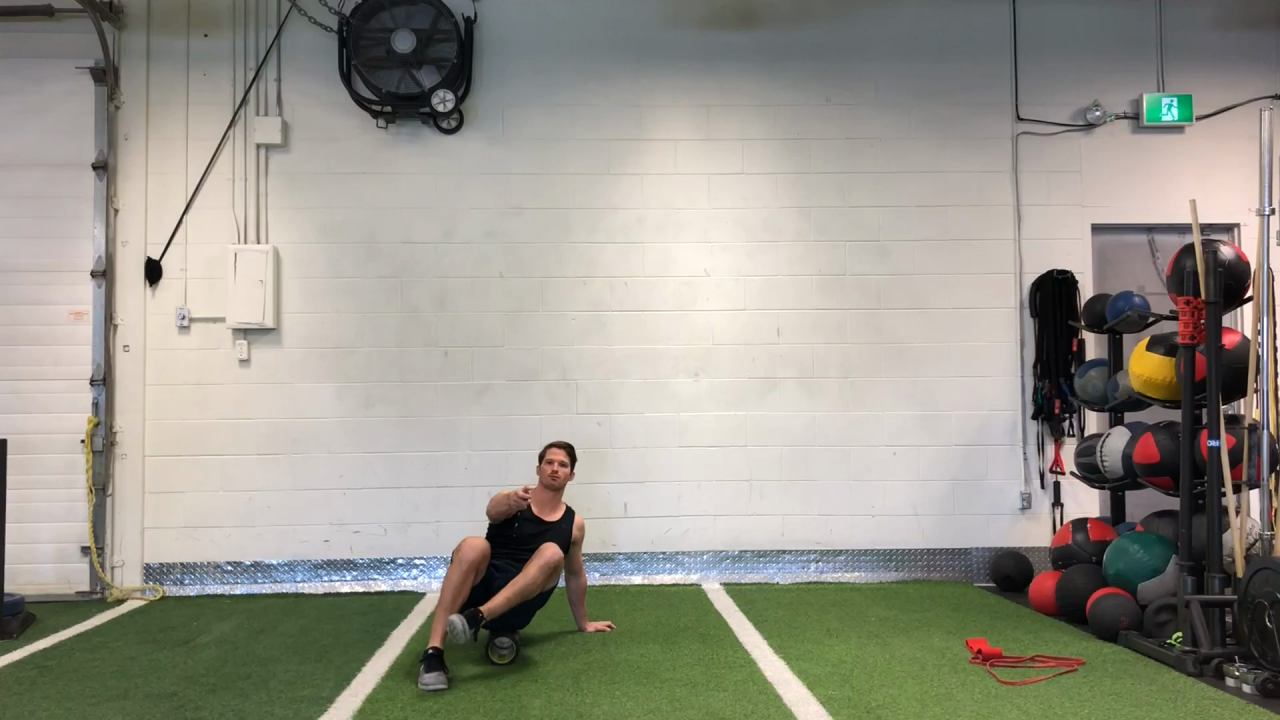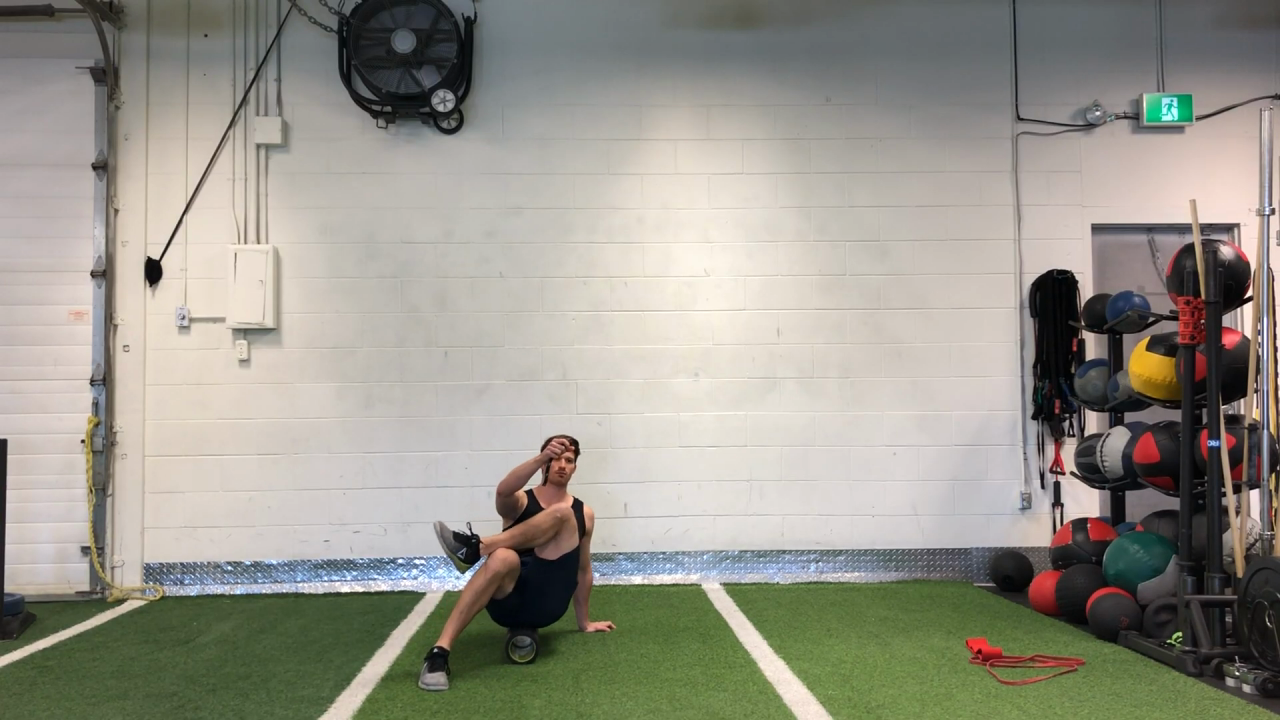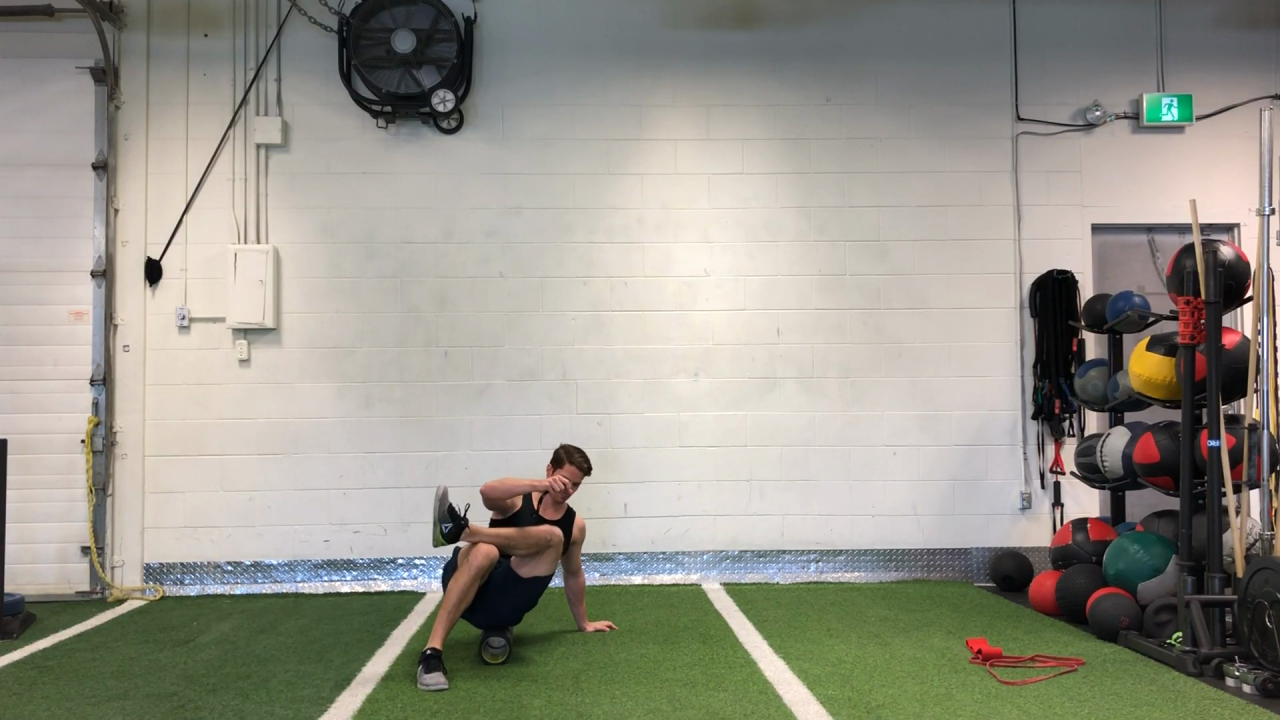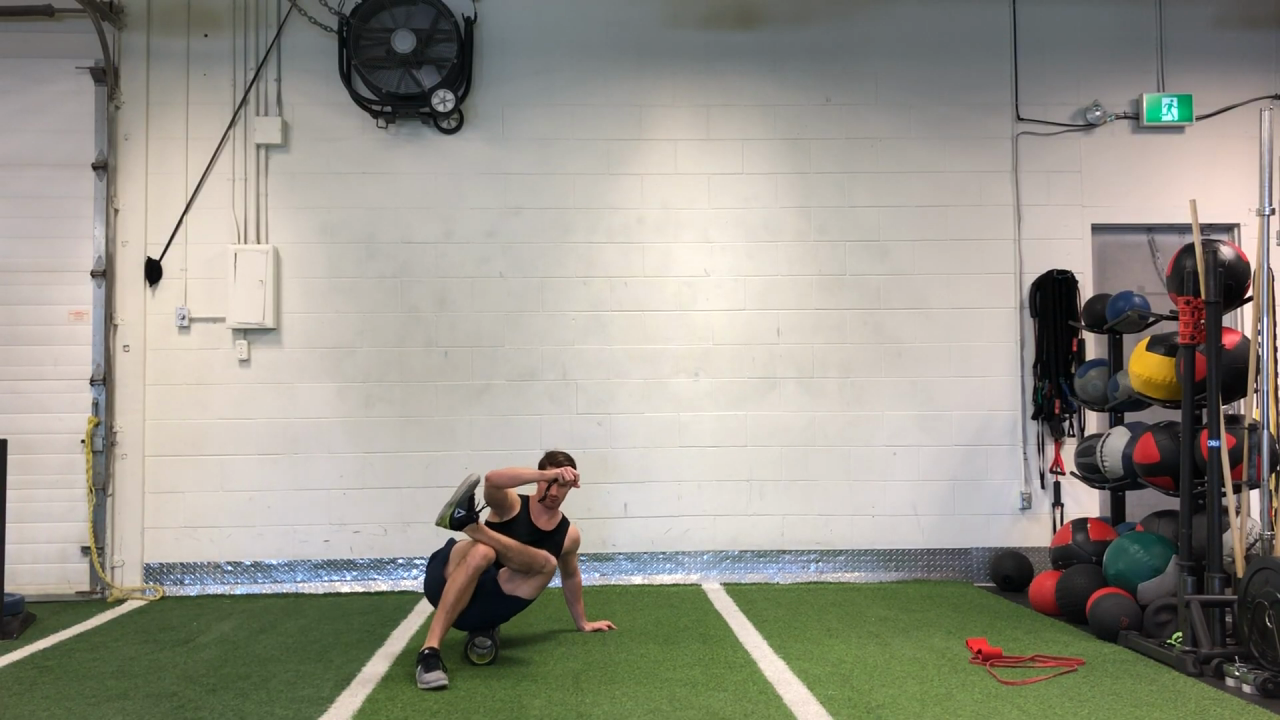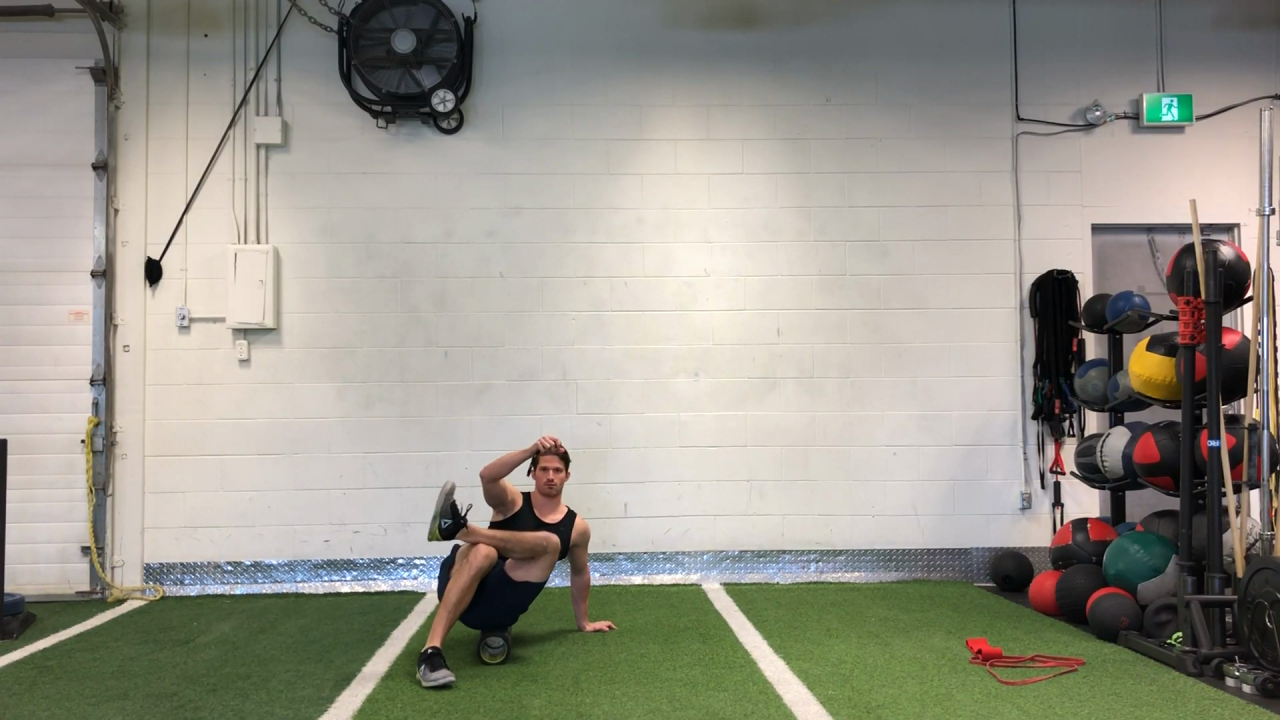
dt=1s
person 1, frame 1
left shoulder: (574, 523)
right shoulder: (509, 499)
left elbow: (575, 575)
right elbow: (492, 512)
left wrist: (583, 622)
right wrist: (511, 502)
left hip: (515, 607)
right hip: (480, 588)
left knee: (552, 553)
right knee: (473, 546)
left ankle: (478, 618)
right ankle: (434, 652)
person 1, frame 2
left shoulder: (583, 514)
right shoulder: (520, 502)
left elbow: (583, 570)
right elbow: (503, 491)
left wrist: (584, 622)
right wrist: (542, 457)
left hip: (547, 604)
right hip: (507, 598)
left knee: (562, 513)
right knee: (503, 557)
right ankle: (440, 652)
person 1, frame 3
left shoulder: (575, 526)
right shoulder: (516, 500)
left elbow: (574, 575)
right elbow: (487, 491)
left wrist: (583, 623)
right wrist: (539, 485)
left hip: (502, 610)
right hip: (470, 588)
left knee: (553, 536)
right knee: (484, 552)
right ankle: (432, 653)
person 1, frame 4
left shoulder: (569, 534)
right shoulder: (510, 505)
left elbow: (571, 577)
right elbow: (492, 479)
left wrist: (582, 622)
right wrist: (547, 475)
left hip: (480, 611)
right hip: (447, 581)
left knee: (547, 563)
right knee: (481, 552)
right ankle: (430, 652)
person 1, frame 5
left shoulder: (577, 527)
right shoulder: (512, 501)
left elbow: (580, 573)
right elbow: (487, 476)
left wrist: (583, 622)
right wrist: (532, 450)
left hip: (498, 609)
right hip: (466, 587)
left knee: (550, 543)
right knee: (482, 553)
right ankle: (431, 651)
